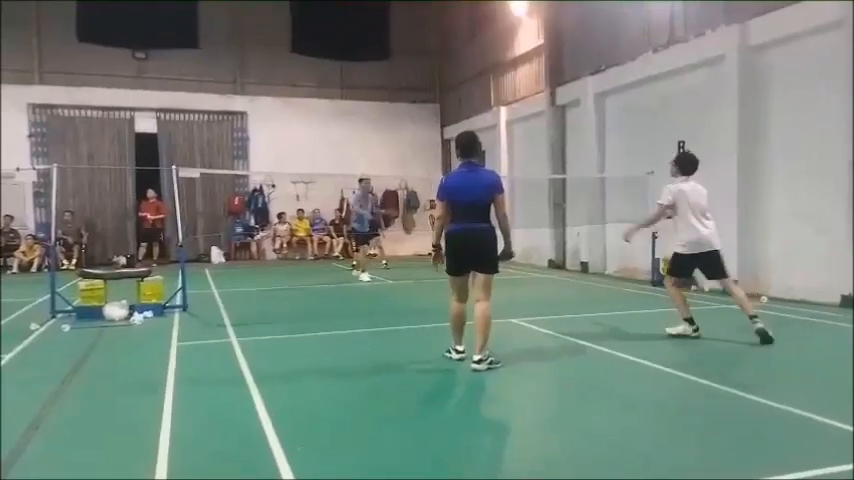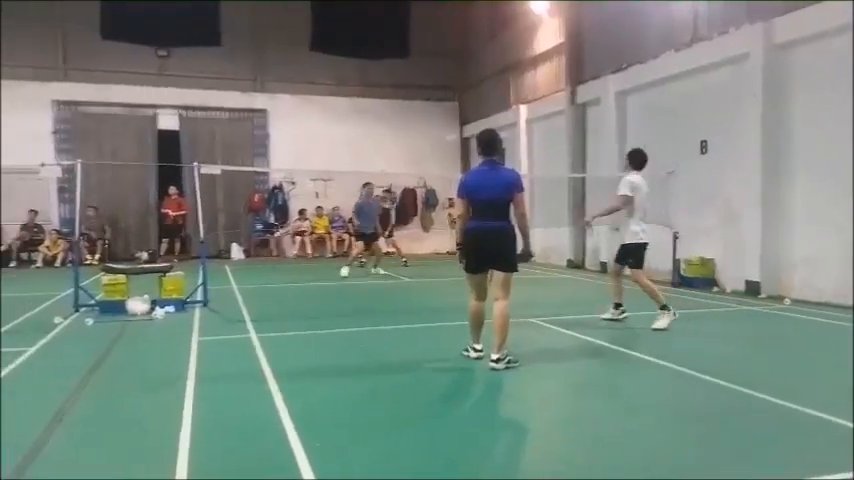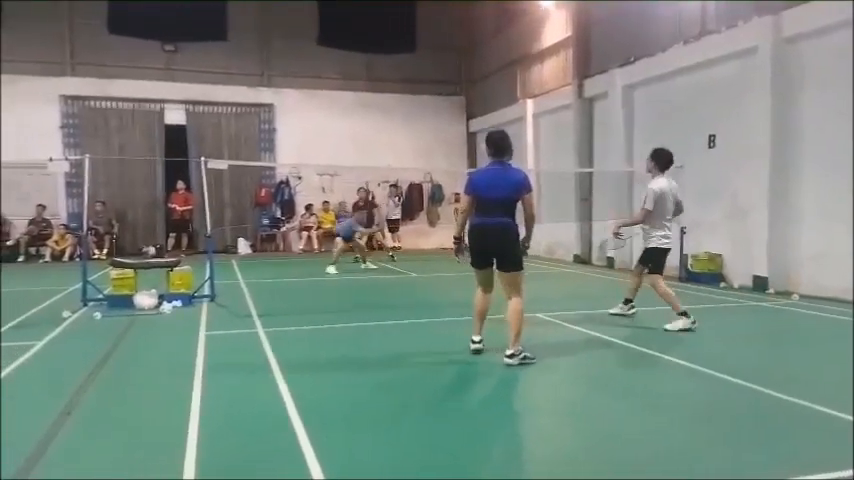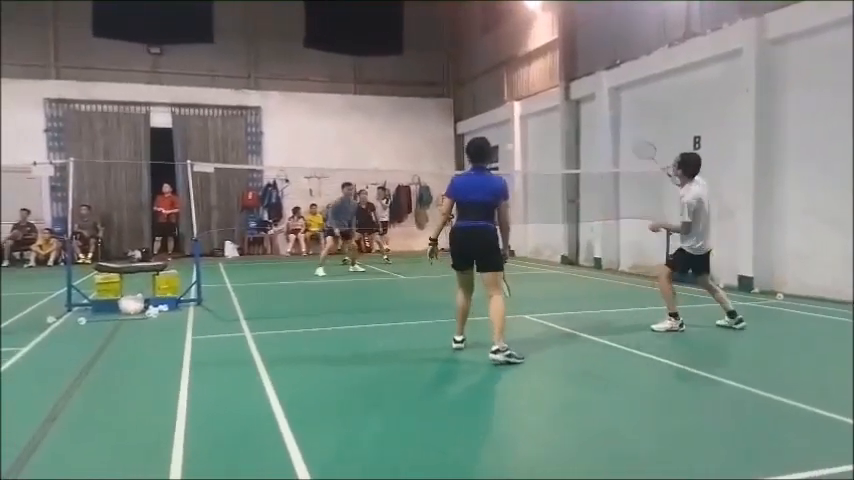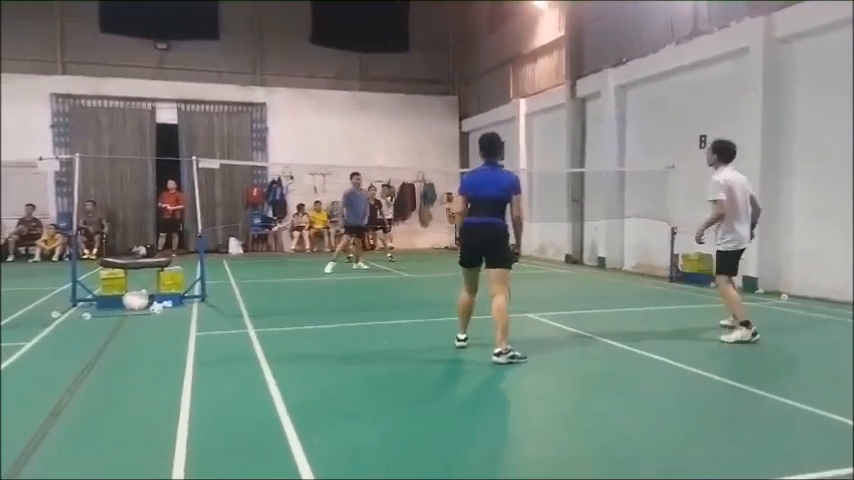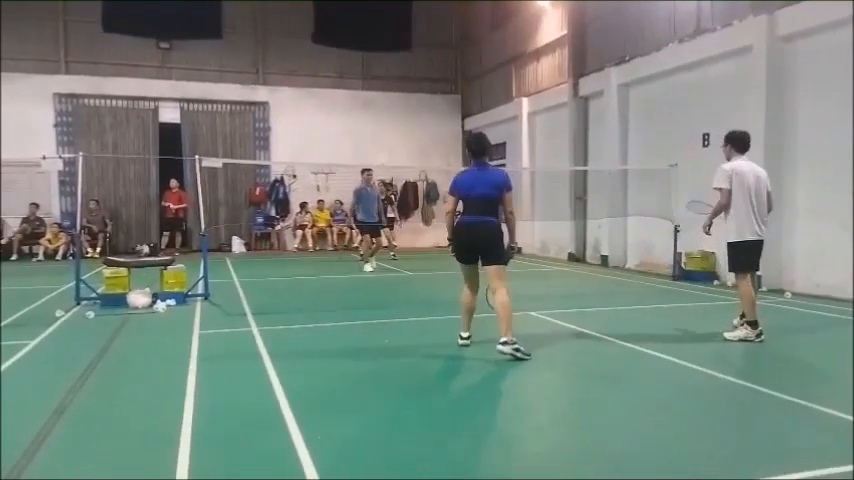
dt=0.5s
person 1, frame 1
left shoulder: (448, 181)
right shoulder: (492, 178)
left elbow: (441, 217)
right elbow: (502, 215)
left wrist: (436, 245)
right wrist: (508, 244)
left hip: (456, 240)
right hip: (483, 239)
left knee: (458, 298)
right knee: (483, 299)
left ankle: (458, 347)
right ankle: (480, 356)
person 1, frame 2
left shoulder: (467, 178)
right shoulder: (512, 177)
left elbow: (461, 215)
right elbow: (521, 214)
left wrist: (460, 244)
right wrist: (526, 244)
left hip: (475, 238)
right hip: (502, 238)
left knee: (477, 296)
right knee: (501, 298)
left ankle: (475, 346)
right ankle: (498, 355)
person 1, frame 3
left shoulder: (476, 177)
right shoulder: (520, 177)
left elbow: (465, 210)
right elbow: (530, 214)
left wrist: (458, 237)
right wrist: (527, 237)
left hip: (479, 234)
right hip: (505, 234)
left knee: (483, 288)
right knee: (514, 294)
left ankle: (476, 338)
right ankle: (513, 350)
person 1, frame 4
left shoulder: (457, 181)
right shoulder: (498, 183)
left elbow: (445, 214)
right elbow: (504, 221)
left wrist: (434, 239)
right wrist: (505, 247)
left hip: (460, 237)
right hip: (486, 238)
left knee: (464, 290)
right knee: (495, 293)
left ankle: (459, 337)
right ankle: (499, 346)
person 1, frame 5
left shoulder: (468, 178)
right shoulder: (510, 179)
left elbow: (459, 212)
right elbow: (517, 216)
left wrist: (462, 239)
right wrist: (517, 245)
left hip: (471, 233)
right hip: (496, 234)
left knee: (468, 289)
right knee: (499, 293)
left ankle: (461, 335)
right ankle: (501, 349)
person 1, frame 6
left shoulder: (460, 178)
right shoulder: (501, 176)
left elbow: (449, 211)
right elbow: (509, 212)
left wrist: (451, 239)
right wrist: (512, 241)
left hip: (464, 232)
right hip: (490, 232)
left knee: (470, 286)
right knee: (499, 288)
left ankle: (465, 333)
right ankle: (506, 339)
person 2, frame 1
left shoulder: (672, 189)
right shoulder: (699, 189)
left elbow: (657, 216)
left wrist: (635, 228)
left hip: (687, 246)
right hip: (709, 244)
left knee: (671, 283)
right knee: (729, 285)
left ankle: (690, 325)
right ankle: (755, 322)
person 2, frame 2
left shoulder: (629, 180)
right shoulder: (641, 182)
left elbow: (619, 205)
left wrist: (596, 215)
left hip: (635, 238)
right hip: (631, 237)
left knee: (638, 276)
right knee: (615, 270)
left ankle: (665, 310)
right ankle: (618, 309)
person 2, frame 3
left shoulder: (654, 188)
right shoulder: (671, 184)
left elbow: (641, 218)
right elbow: (679, 209)
left wrist: (619, 224)
left hip: (657, 241)
right hip: (660, 239)
left knee: (655, 282)
right knee: (637, 271)
left ankle: (685, 317)
right ankle: (627, 305)
person 2, frame 4
left shoulder: (688, 197)
right shoulder: (699, 182)
left elbow: (684, 229)
left wrist: (660, 225)
right wrist: (678, 180)
left hip: (692, 246)
right hip: (703, 245)
left knee: (664, 275)
right knee: (704, 282)
left ankle: (674, 319)
right ankle: (733, 317)
person 2, frame 5
left shoulder: (718, 179)
right shoulder: (741, 178)
left elbow: (720, 212)
right elbow: (757, 208)
left wrist: (702, 228)
right wrist: (751, 227)
left hip: (729, 240)
right hip: (741, 238)
left knee: (723, 282)
right knee: (727, 278)
left ankle: (746, 328)
right ankle: (737, 317)
person 2, frame 6
left shoulder: (728, 168)
right shoulder: (760, 171)
left elbow: (724, 201)
right elbow: (769, 205)
left wrist: (709, 219)
left hip: (739, 233)
right hip: (758, 232)
left knee: (742, 277)
right knee: (749, 276)
left ankle: (752, 328)
right ankle: (746, 317)
